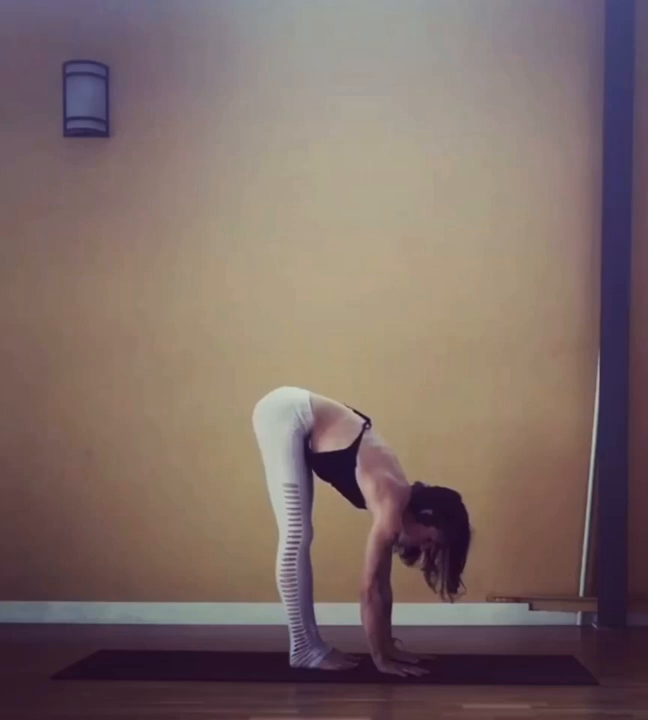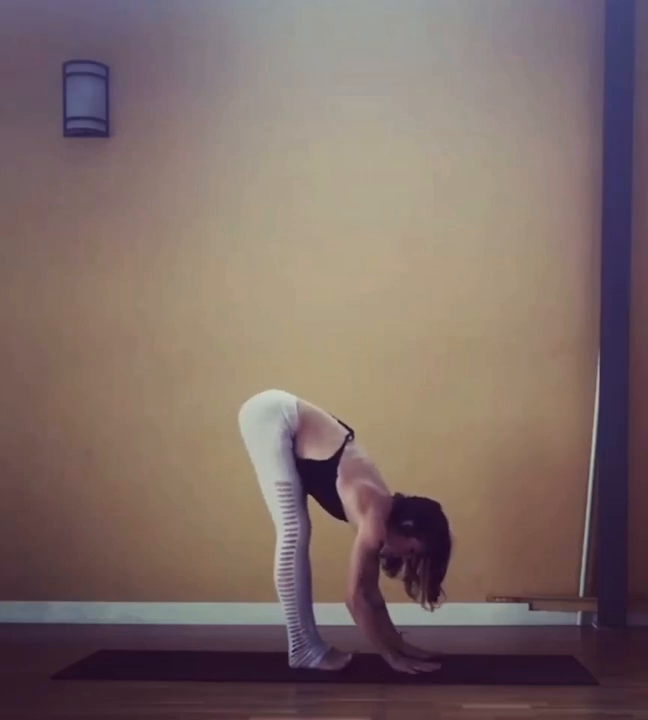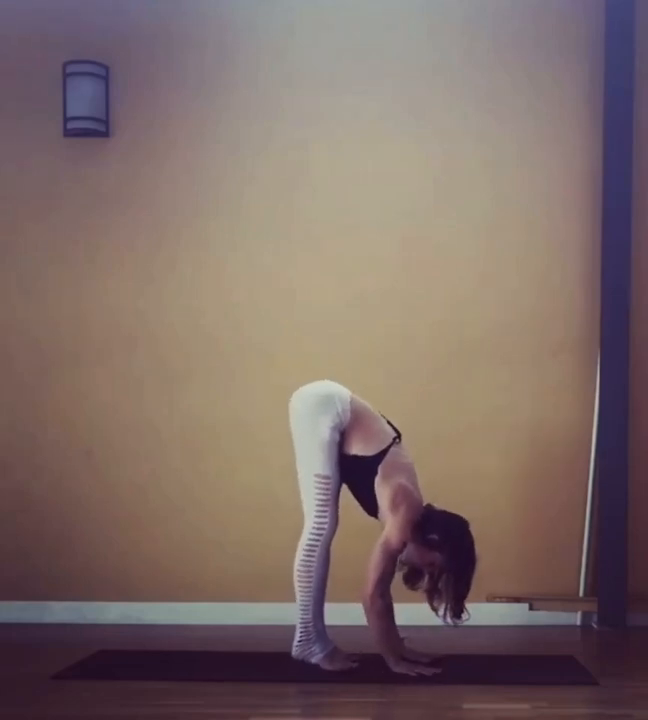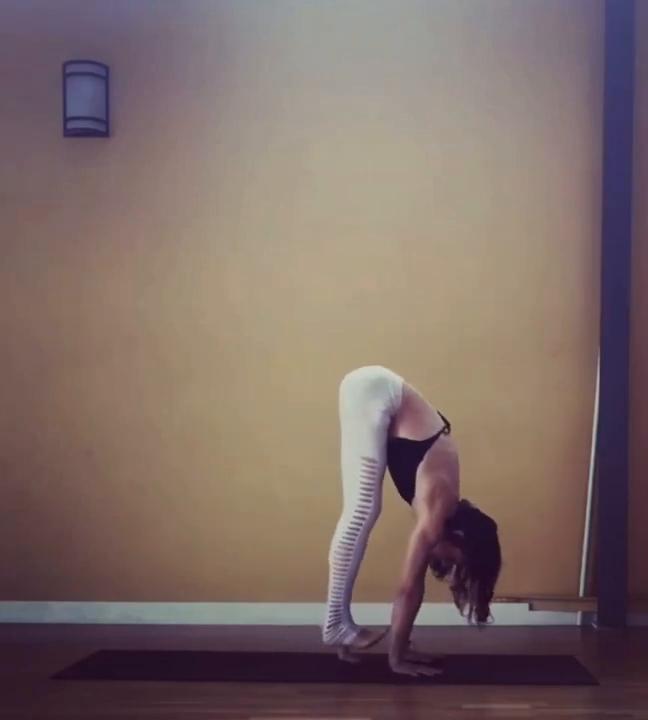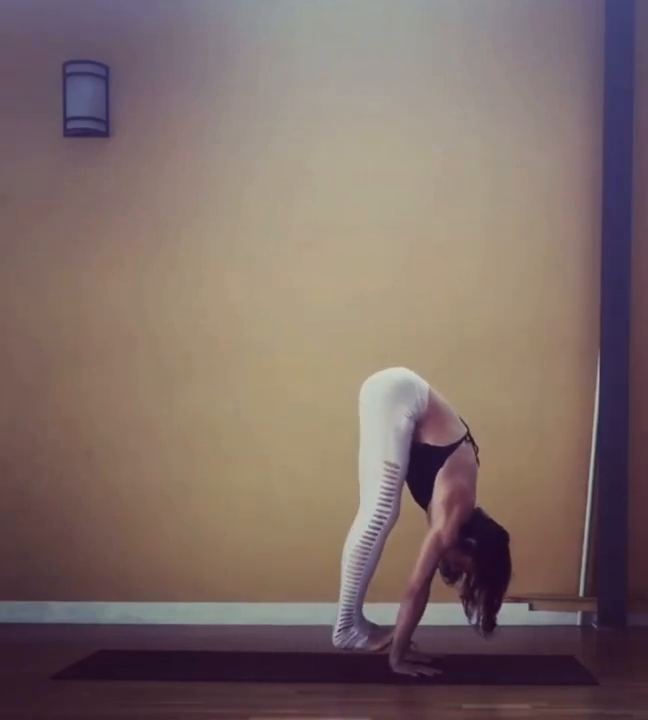
dt=1s
person 1, frame 1
left shoulder: (398, 502)
right shoulder: (393, 509)
left elbow: (382, 584)
right elbow: (370, 590)
left wrist: (386, 647)
right wrist: (380, 658)
left hip: (297, 415)
right hip: (285, 412)
left knee: (300, 536)
right knee: (296, 536)
left ankle: (311, 644)
right ankle: (304, 649)
person 1, frame 2
left shoulder: (379, 513)
right shoulder: (375, 520)
left elbow: (369, 593)
right elbow: (356, 597)
left wrist: (398, 645)
right wrist: (392, 656)
left hip: (282, 418)
right hip: (272, 415)
left knee: (298, 535)
right knee: (293, 535)
left ankle: (309, 644)
right ankle: (303, 649)
person 1, frame 3
left shoulder: (410, 517)
right shoulder: (403, 523)
left elbow: (380, 592)
right elbow: (373, 596)
left wrist: (396, 648)
right wrist: (393, 658)
left hip: (330, 407)
right hip: (322, 405)
left knee: (323, 529)
right knee: (320, 528)
left ankle: (316, 640)
right ankle: (308, 642)
person 1, frame 4
left shoulder: (442, 508)
right shoulder: (436, 517)
left elbow: (412, 582)
right elbow: (408, 587)
left wrist: (402, 648)
right wrist: (396, 657)
left hip: (378, 393)
left knee: (358, 513)
right knee: (363, 513)
left ankle: (339, 622)
right ankle: (336, 624)
person 1, frame 5
left shoulder: (452, 513)
right shoulder: (450, 523)
left elbow: (419, 584)
right elbow: (416, 589)
right wrist: (398, 657)
left knee: (373, 514)
right knee: (381, 517)
left ankle: (348, 619)
right ankle: (347, 626)
